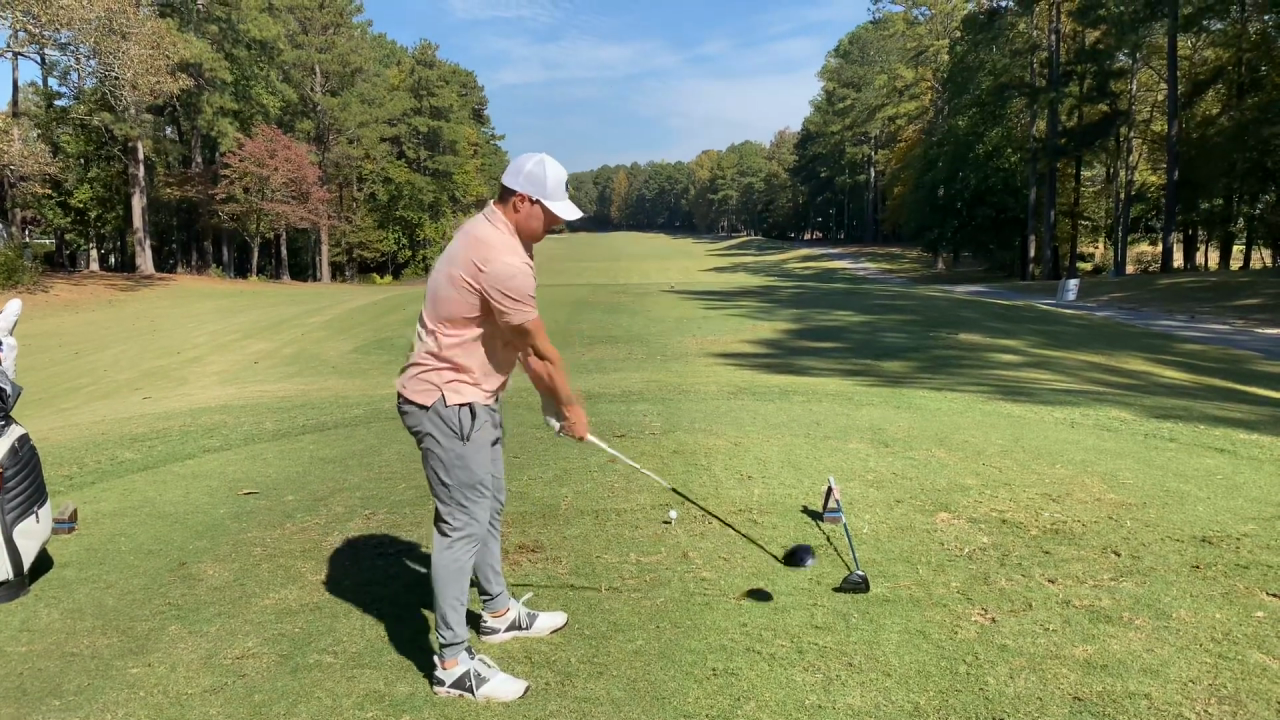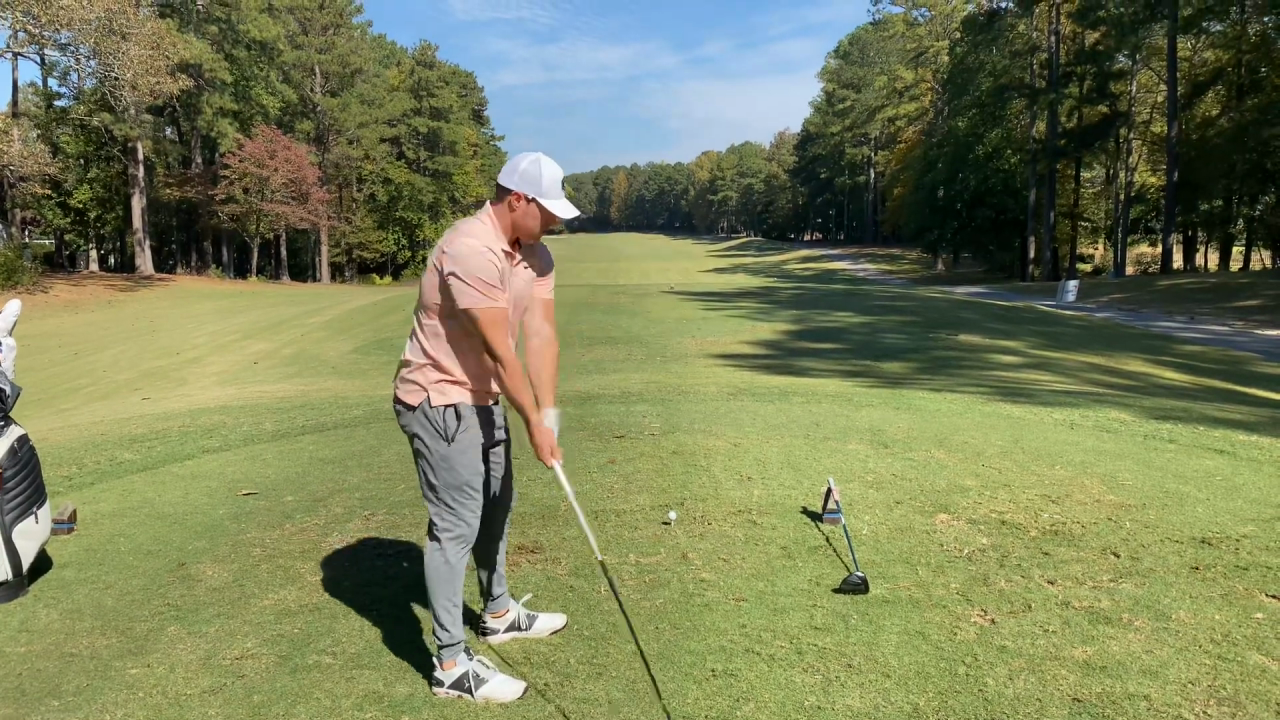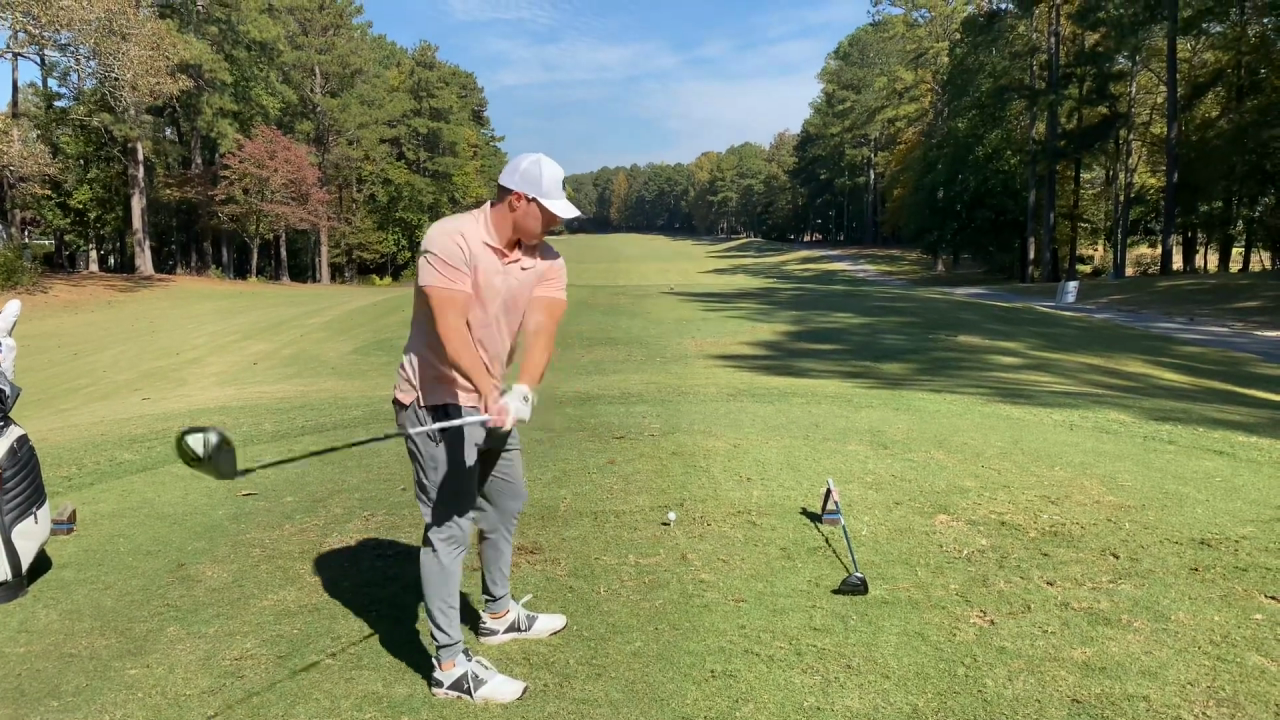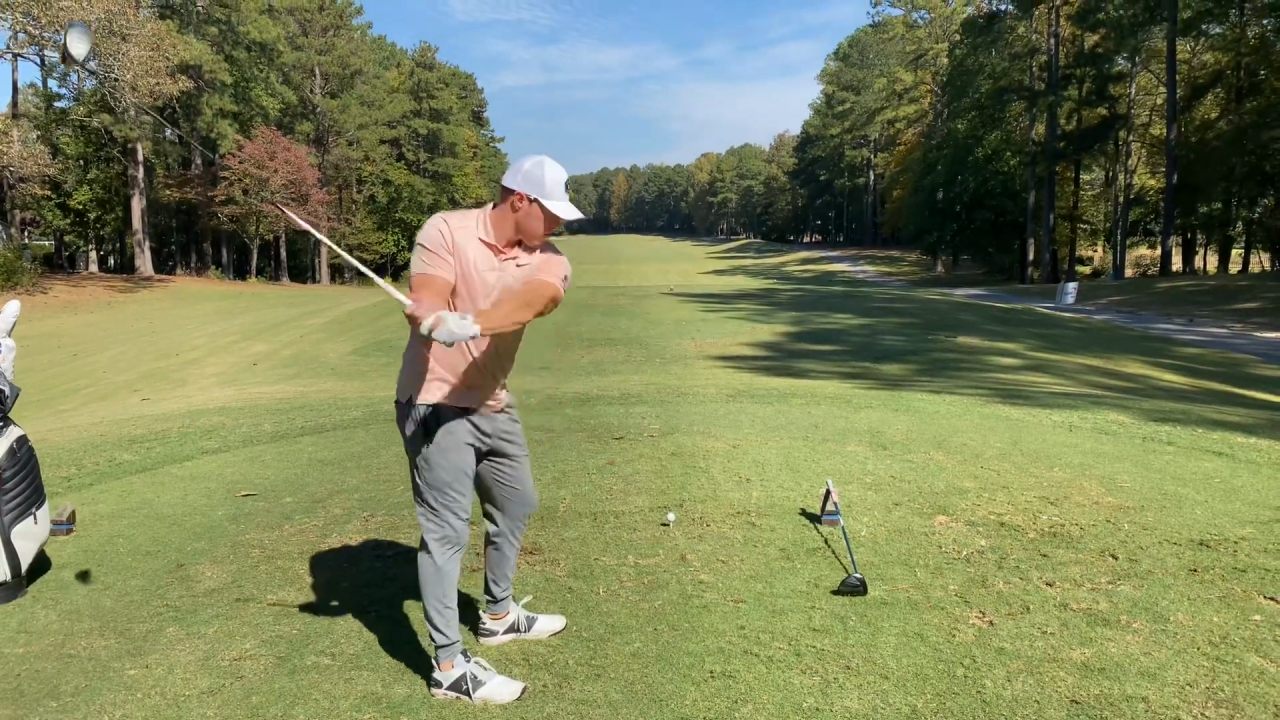
dt=0.1s
person 1, frame 1
left shoulder: (487, 231)
right shoulder: (503, 260)
left elbow: (515, 336)
right elbow: (540, 352)
left wrist: (549, 396)
right wrist: (570, 407)
left hip: (470, 396)
right hip: (447, 402)
left knee: (487, 505)
right knee: (463, 524)
left ankle: (498, 610)
right ankle: (452, 663)
person 1, frame 2
left shoulder: (538, 258)
right shoulder: (470, 248)
left elbow: (541, 332)
right elbow: (499, 348)
left wrist: (548, 408)
right wrist: (536, 420)
left hip: (485, 402)
right hip: (438, 401)
left knee: (494, 504)
right knee: (456, 525)
left ankle: (498, 611)
right ankle: (451, 664)
person 1, frame 3
left shoulder: (548, 261)
right shoulder: (451, 237)
left elbow: (541, 329)
right elbow: (449, 329)
left wrist: (522, 392)
right wrist: (489, 389)
left hip: (491, 405)
right hip: (437, 403)
left knee: (504, 503)
right knee: (449, 527)
left ankle: (498, 612)
right ankle: (451, 665)
person 1, frame 4
left shoulder: (552, 262)
right shoulder: (445, 230)
left elbow: (528, 302)
right elbow: (422, 306)
left wrist: (472, 322)
right wrist: (432, 317)
left hip: (493, 406)
right hip: (434, 405)
left knee: (516, 506)
right knee: (446, 530)
left ankle: (499, 613)
right ankle: (450, 665)
